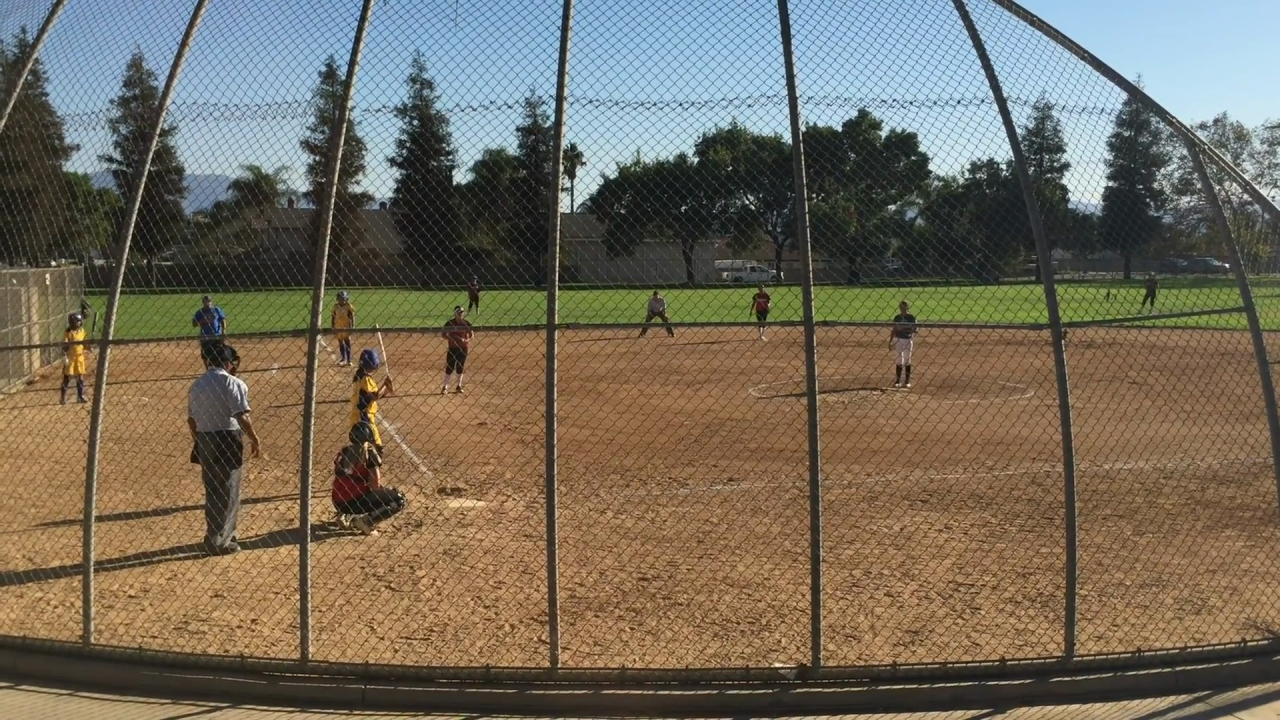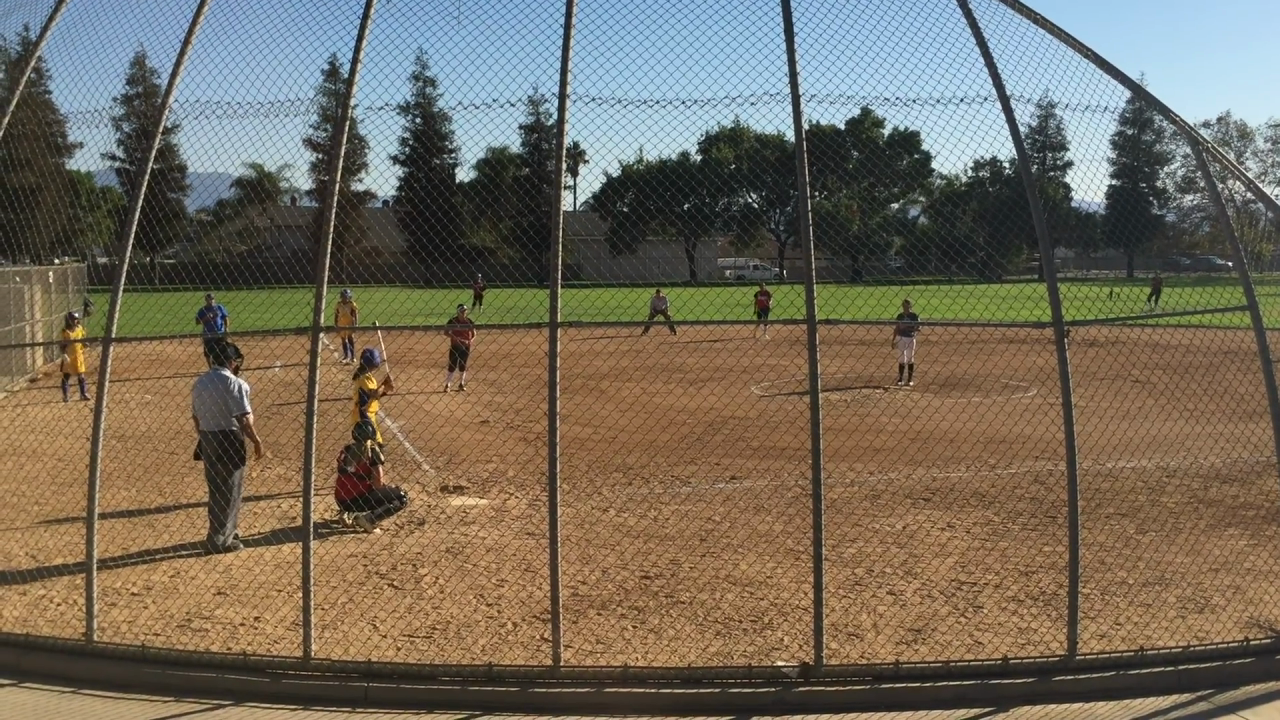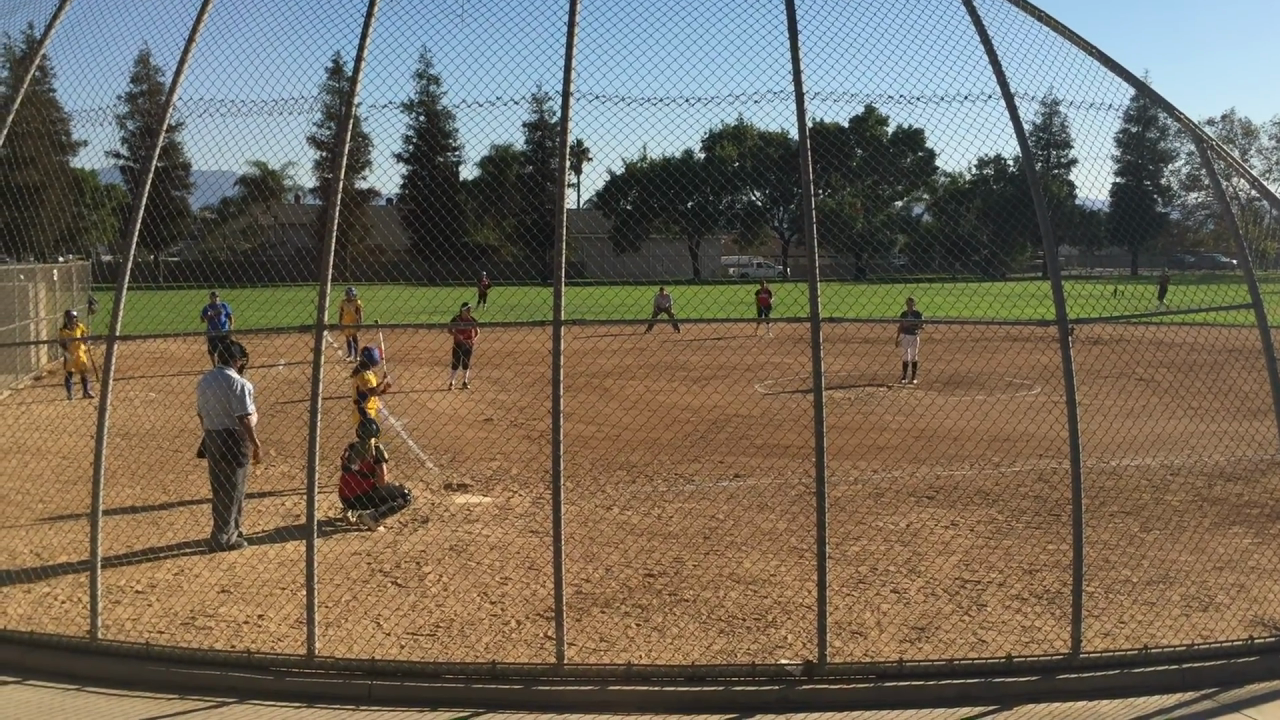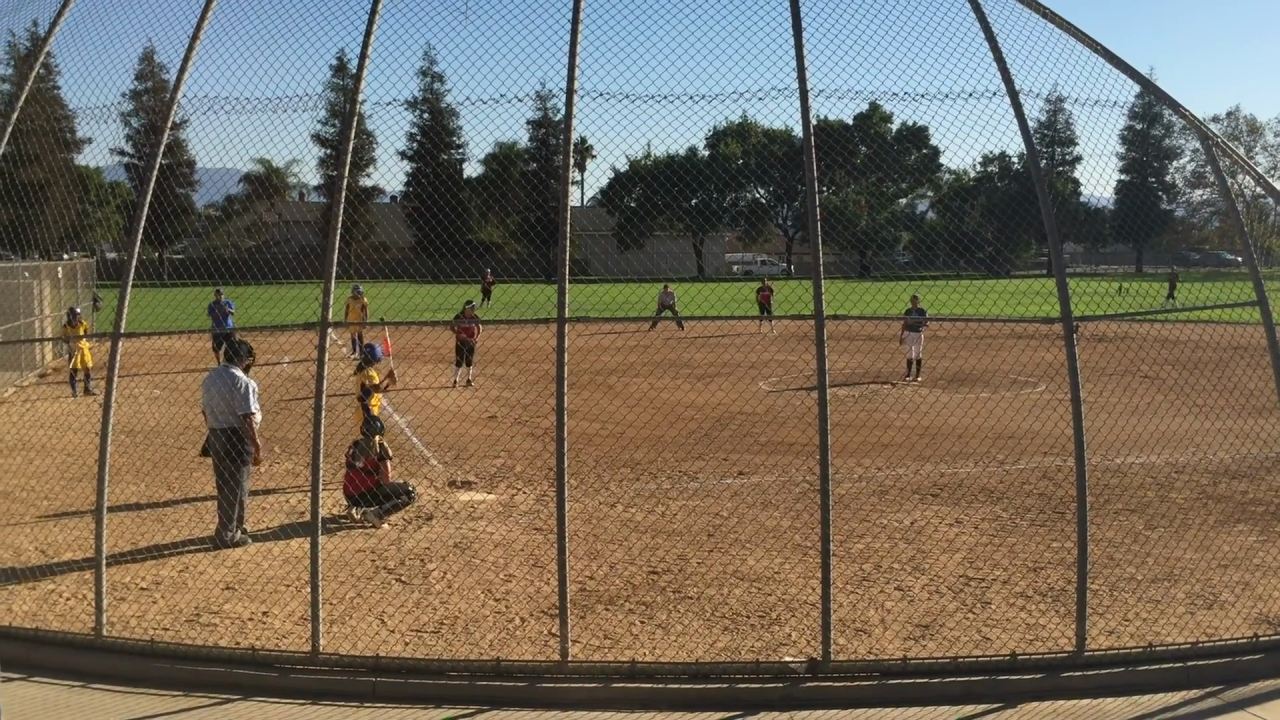
dt=0.2s
person 1, frame 1
left shoulder: (197, 385)
right shoulder: (232, 383)
left elbow: (191, 419)
right elbow: (242, 417)
left wrist: (199, 443)
right wrist: (255, 439)
left hip: (204, 441)
right hip: (226, 440)
left knee: (213, 491)
right knee: (229, 493)
left ankle: (216, 535)
right ankle: (219, 540)
person 1, frame 2
left shoulder: (200, 383)
right shoulder: (234, 383)
left elbow: (196, 416)
right elbow: (242, 418)
right wrist: (256, 441)
left hip: (207, 440)
right hip: (229, 440)
left knee: (216, 490)
right knee: (230, 492)
left ankle: (218, 533)
right ankle: (221, 539)
person 1, frame 3
left shoulder: (205, 380)
right shoulder: (237, 383)
left elbow: (201, 414)
right elbow: (244, 418)
right wrist: (256, 444)
left hip: (211, 439)
right hip: (232, 439)
left knee: (220, 488)
right knee: (233, 490)
left ankle: (224, 531)
right ankle: (225, 537)
person 1, frame 4
left shoulder: (210, 378)
right shoulder: (242, 382)
left elbow: (206, 412)
right elbow: (247, 417)
right wrist: (257, 445)
left hip: (216, 436)
right hip: (236, 437)
left knee: (224, 486)
right knee: (236, 488)
left ankle: (229, 528)
right ankle: (229, 534)
